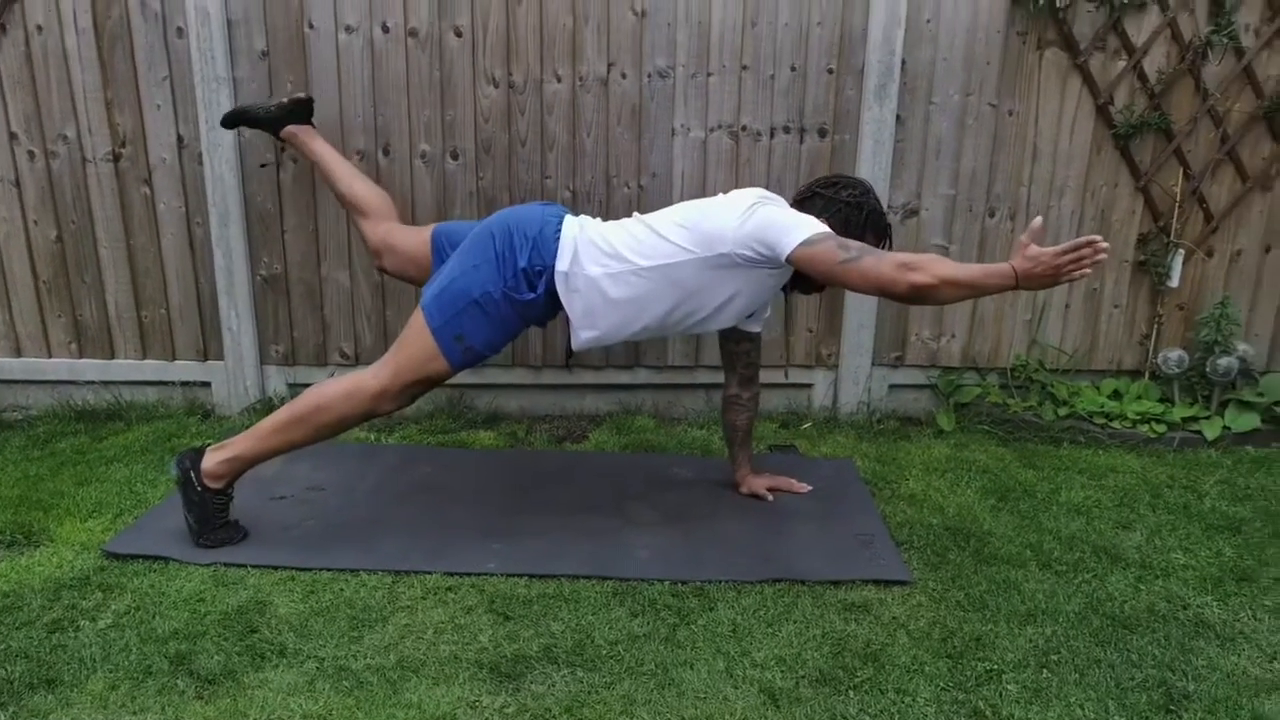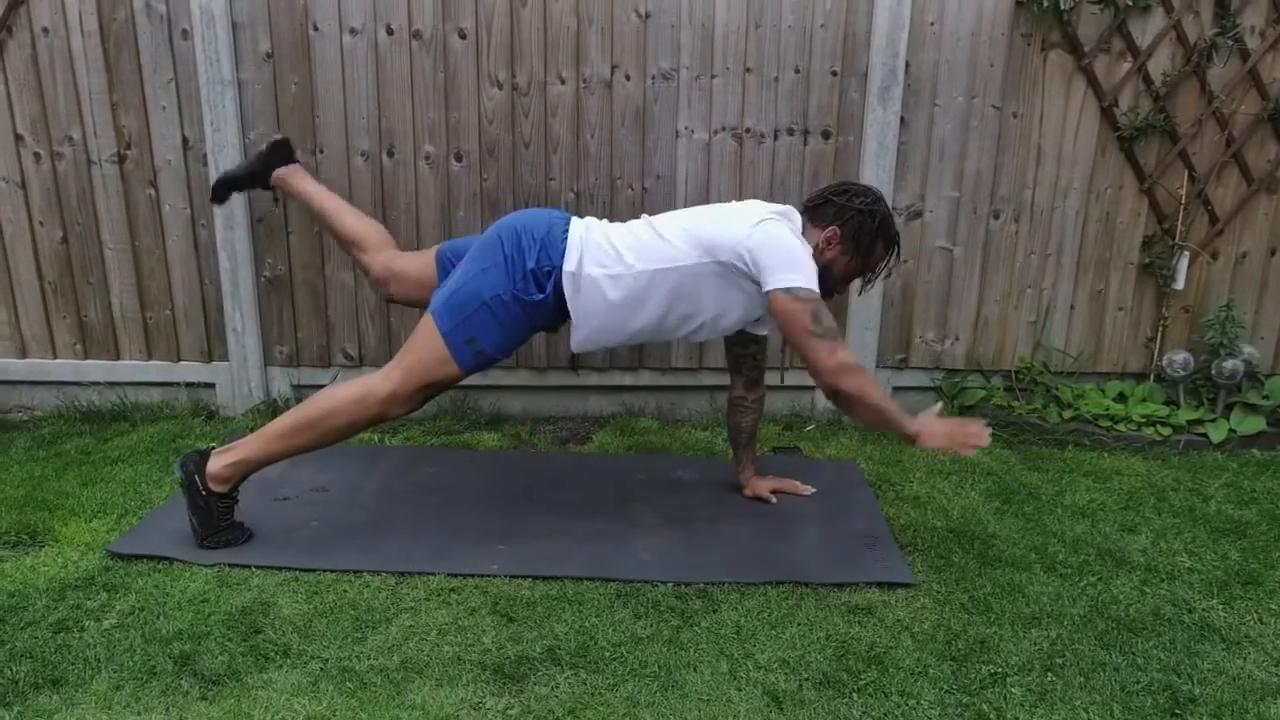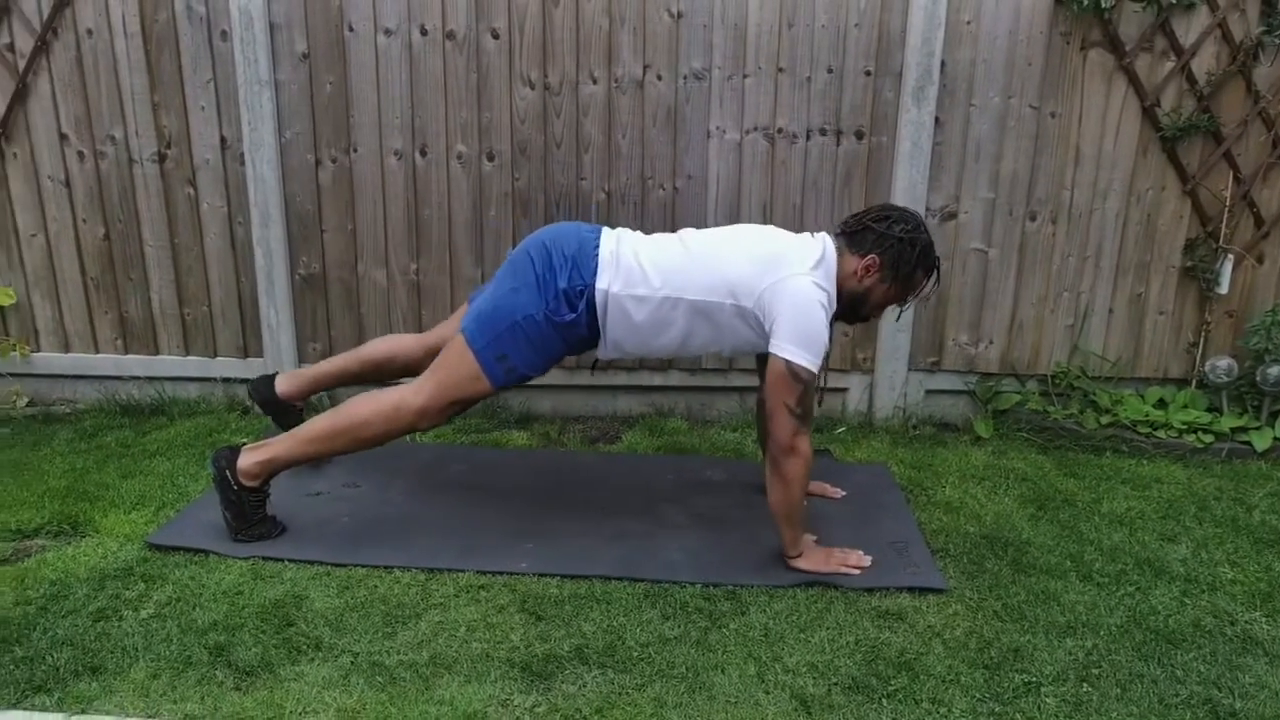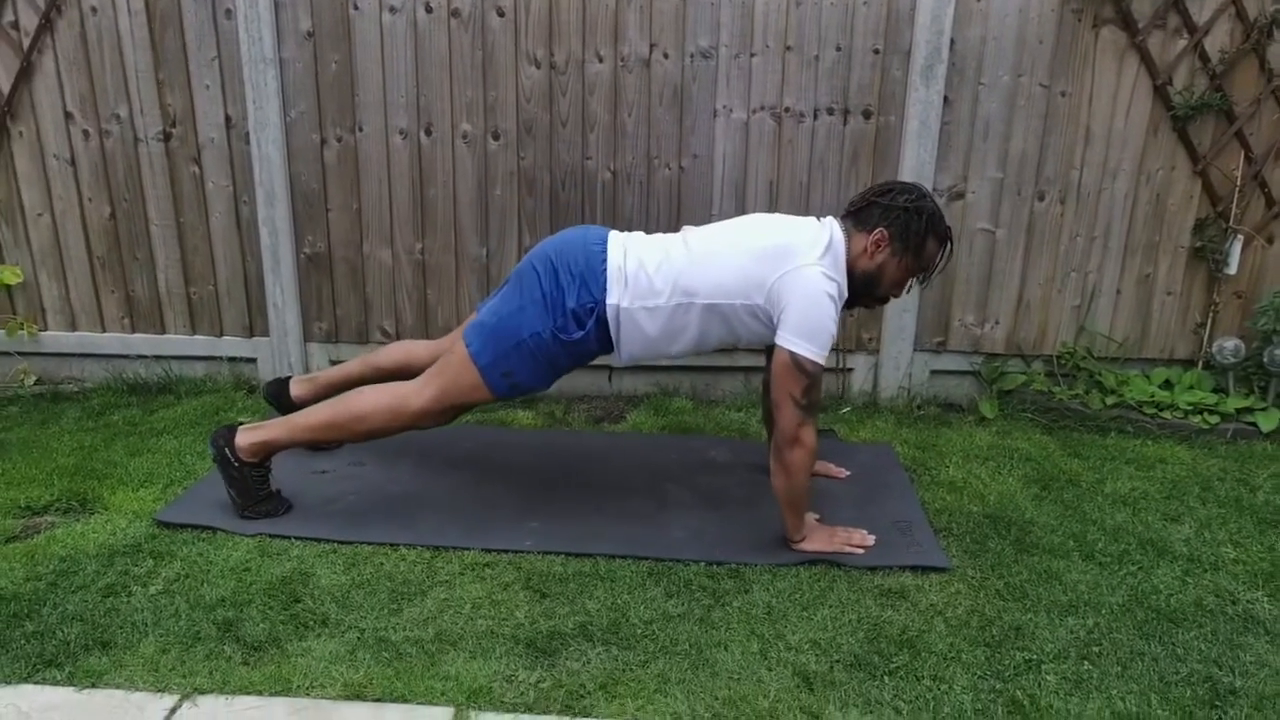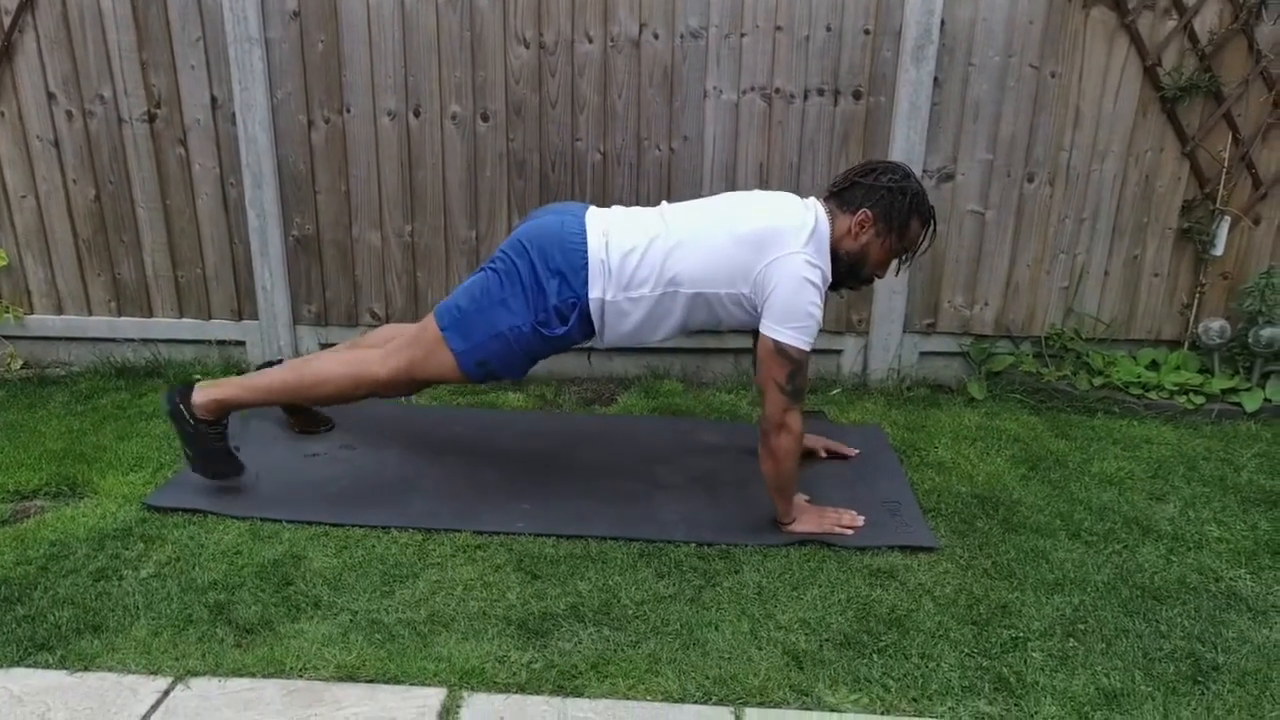
dt=0.5s
person 1, frame 1
left shoulder: (757, 277)
right shoulder: (769, 224)
left elbow: (741, 376)
right elbow: (905, 280)
left wrist: (744, 470)
right wrist: (1016, 274)
left hip: (536, 253)
right hip: (531, 258)
left knee: (388, 240)
right knee: (392, 383)
left ankle: (295, 127)
right ankle: (215, 468)
person 1, frame 2
left shoulder: (756, 277)
right shoulder: (780, 243)
left elbow: (749, 374)
right elbow: (830, 365)
left wrist: (748, 470)
right wrist: (917, 427)
left hip: (542, 259)
right hip: (536, 262)
left knee: (390, 272)
right knee: (399, 388)
left ankle: (279, 171)
right ankle: (217, 471)
person 1, frame 3
left shoulder: (797, 260)
right shoulder: (807, 297)
left elbow: (771, 403)
right elbow: (789, 435)
left wrist: (786, 475)
right wrist: (799, 548)
left hip: (572, 259)
right hip: (568, 282)
left knee: (429, 348)
right knee: (429, 399)
left ankle: (286, 388)
right ankle: (251, 465)
person 1, frame 4
left shoulder: (807, 242)
right shoulder: (817, 288)
left elbow: (778, 392)
right elbow: (795, 426)
left wrist: (791, 455)
right wrist: (802, 529)
left hip: (587, 265)
right hip: (580, 295)
left knee: (445, 355)
right knee: (432, 399)
left ankle: (301, 389)
right ankle: (250, 444)
person 1, frame 5
left shoulder: (791, 218)
right shoulder: (800, 273)
right elbow: (779, 410)
left wrist: (797, 437)
right wrist: (791, 511)
left hip: (567, 241)
right hip: (564, 286)
left knee: (424, 342)
right knee: (403, 366)
left ankle: (282, 376)
right ankle: (210, 402)
